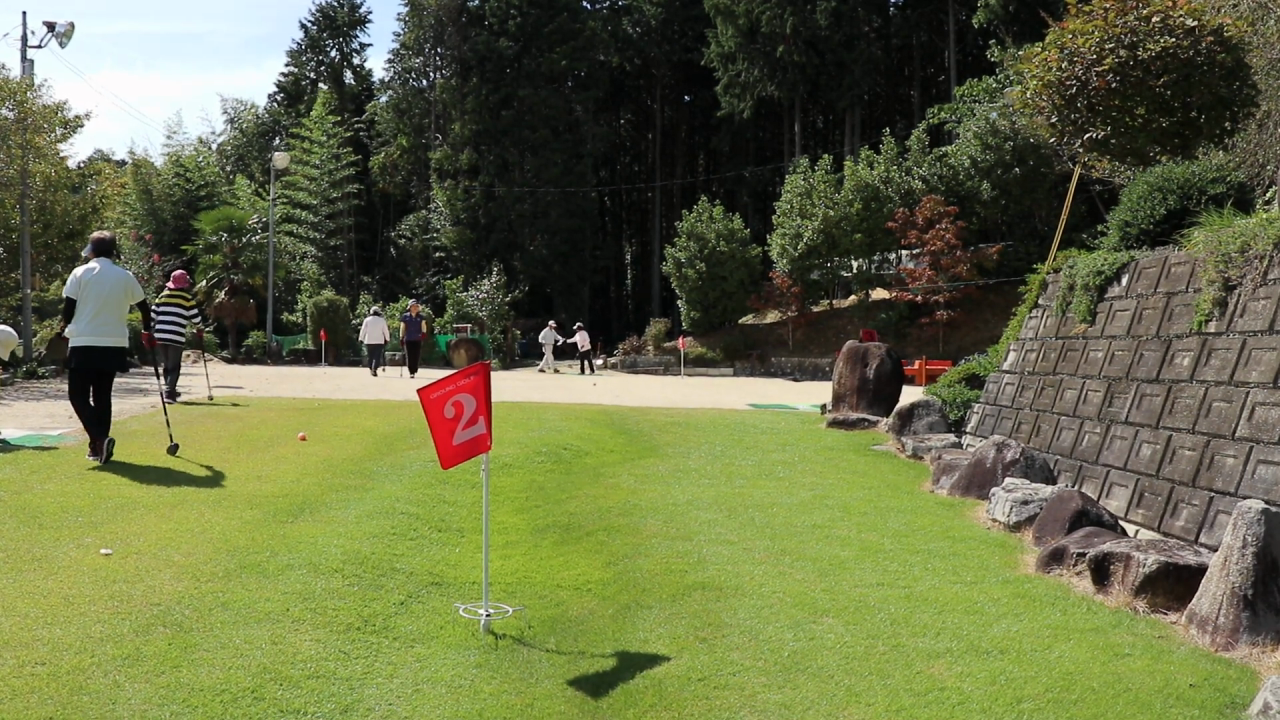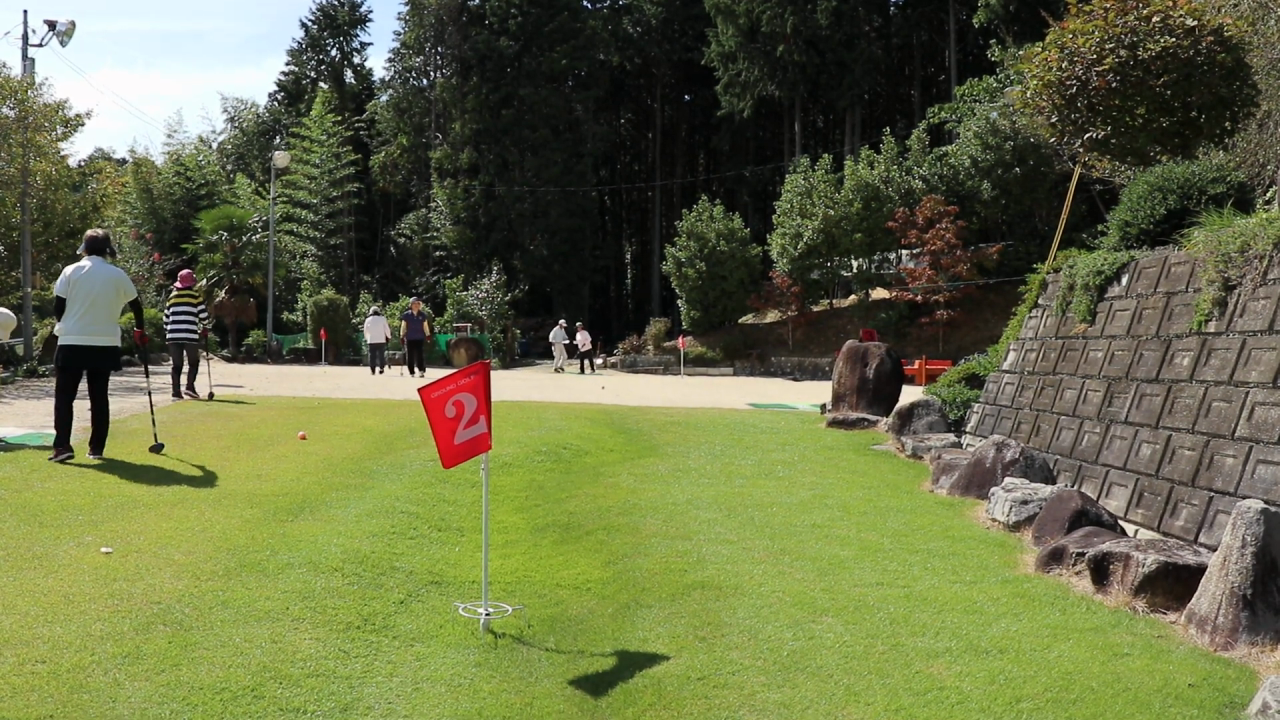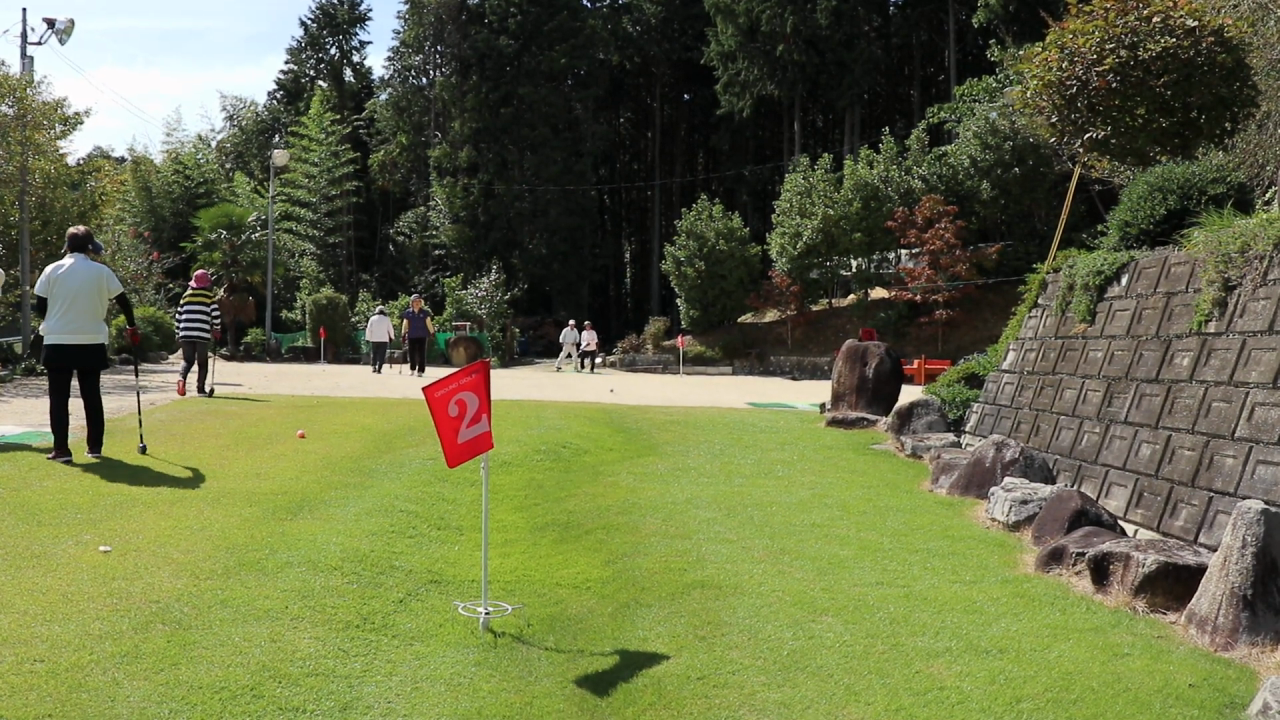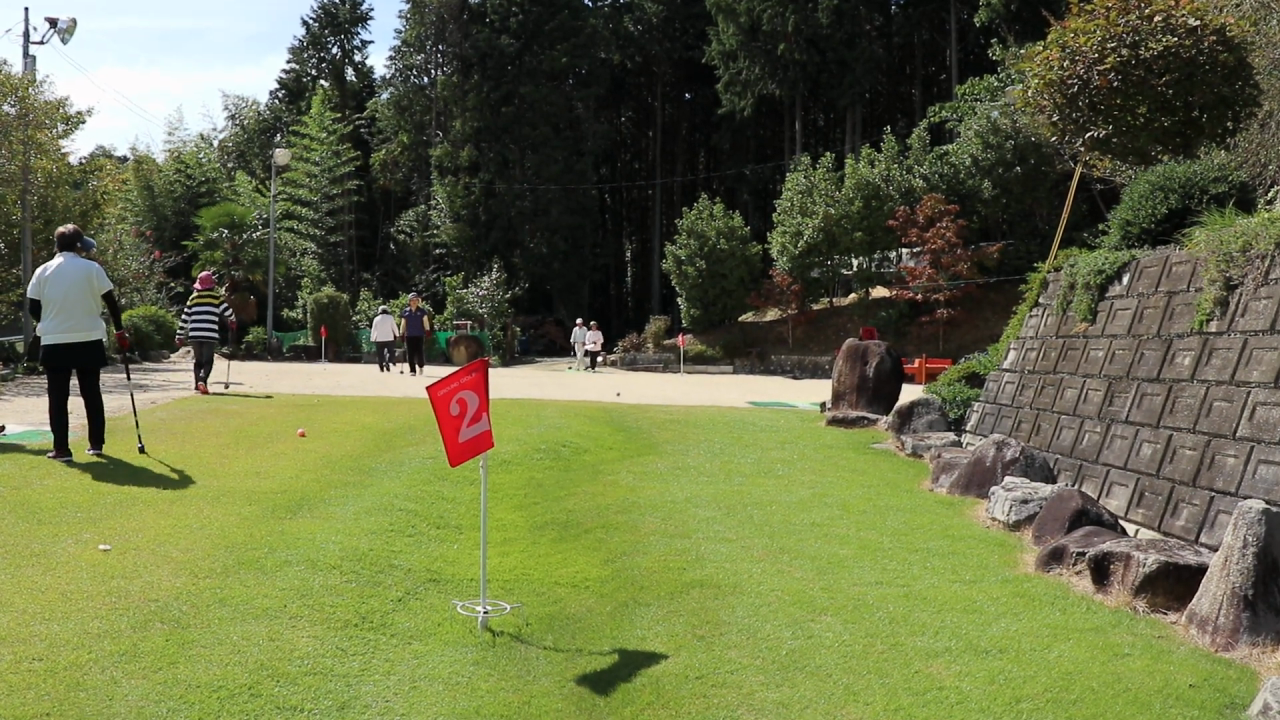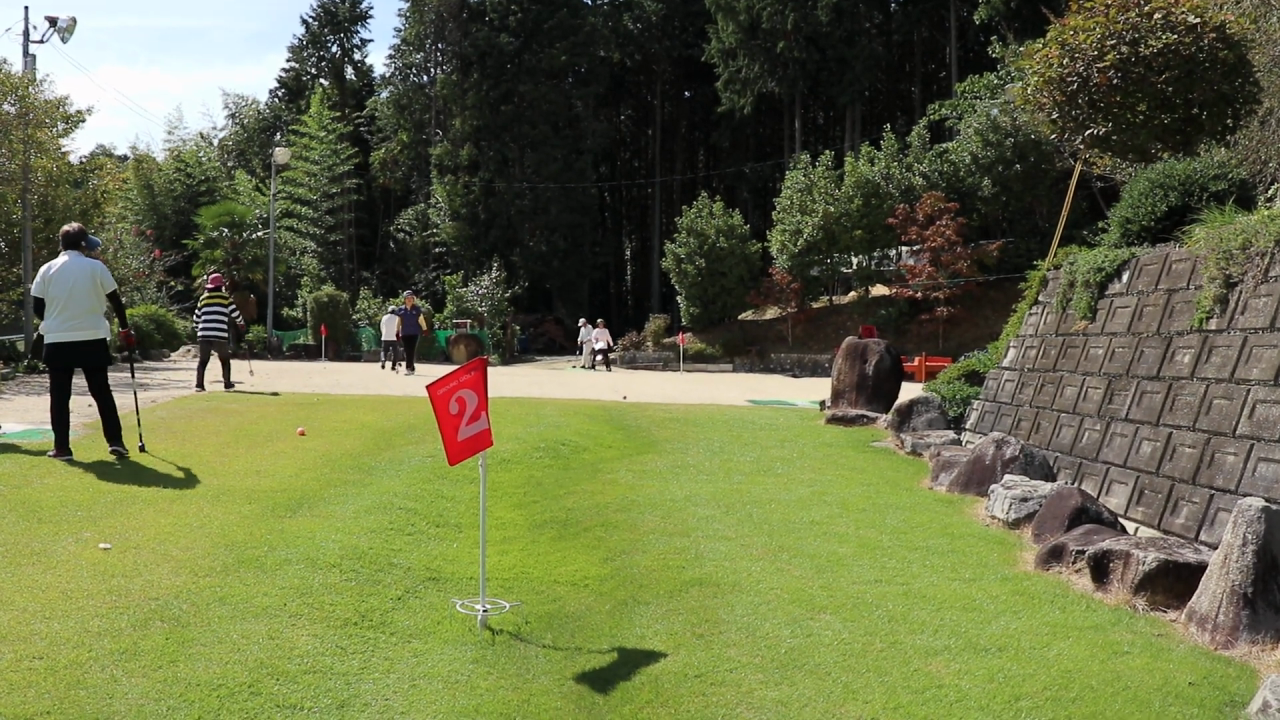
dt=0.4s
person 1, frame 1
left shoulder: (81, 272)
right shoulder: (125, 276)
left elbow: (68, 308)
right elbow: (144, 308)
left wrist: (66, 326)
right wrist: (147, 333)
left hip: (84, 344)
right hip: (113, 345)
left knee: (78, 396)
right knee: (103, 397)
left ankle: (101, 438)
right ankle: (98, 446)
person 1, frame 2
left shoulder: (71, 271)
right shoulder: (118, 275)
left elbow: (58, 307)
right elbow: (136, 306)
left wrist: (66, 324)
right wrist: (139, 330)
left hip: (72, 343)
right hip: (105, 344)
left knee: (64, 396)
right knee: (99, 397)
left ankle: (63, 446)
right ankle: (97, 447)
person 1, frame 3
left shoulder: (52, 270)
right shoulder: (102, 272)
left elbow: (40, 306)
right elbow: (123, 302)
right wrist: (132, 328)
left hip: (58, 342)
right hip: (92, 343)
left knee: (59, 397)
right knee: (92, 396)
left ankle: (61, 449)
right ankle: (95, 446)
person 1, frame 4
left shoulder: (43, 271)
right shoulder: (92, 268)
left elbow: (33, 309)
right elbow: (111, 302)
right wrist: (120, 331)
left hip: (54, 342)
right hip: (89, 340)
left knee: (58, 397)
right knee: (92, 394)
left ankle: (61, 449)
right ankle: (96, 444)
person 1, frame 5
left shoulder: (47, 270)
right shoulder: (96, 267)
left elbow: (37, 308)
right elbow: (115, 301)
right wrist: (125, 329)
left hip: (58, 341)
right hip: (92, 339)
left knee: (60, 396)
right knee: (102, 392)
left ankle: (62, 447)
right ankle: (115, 441)
